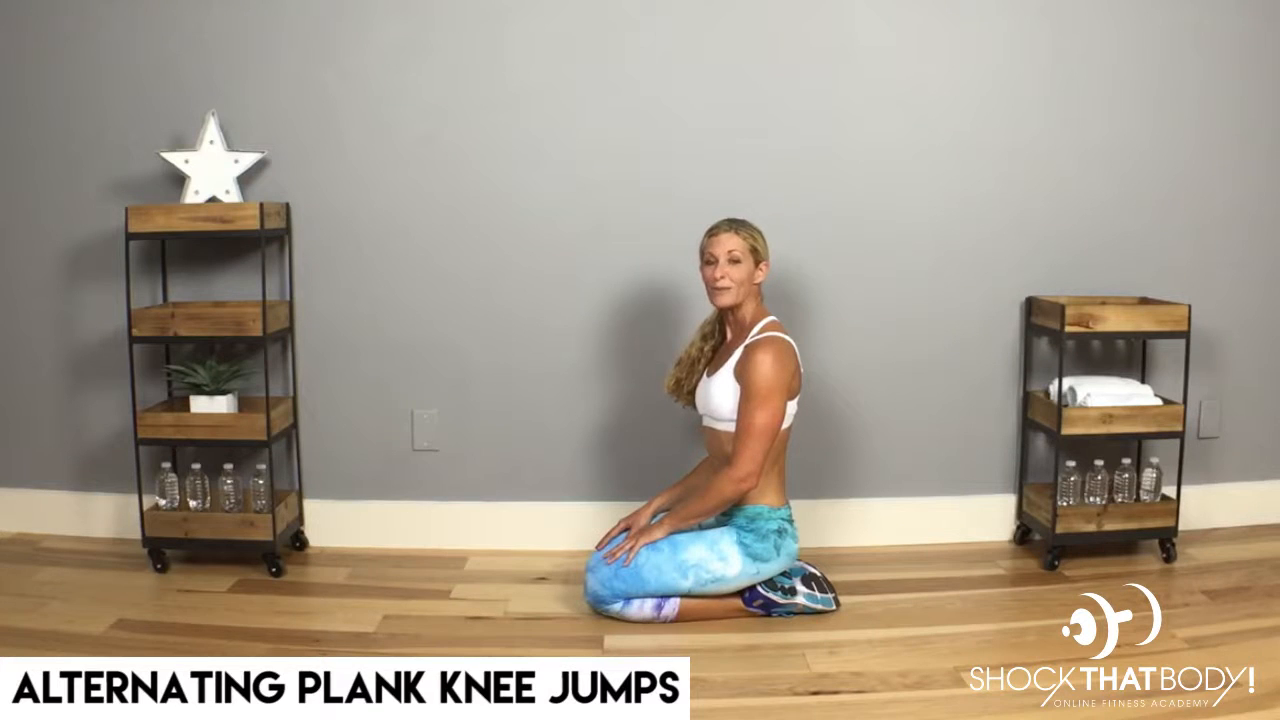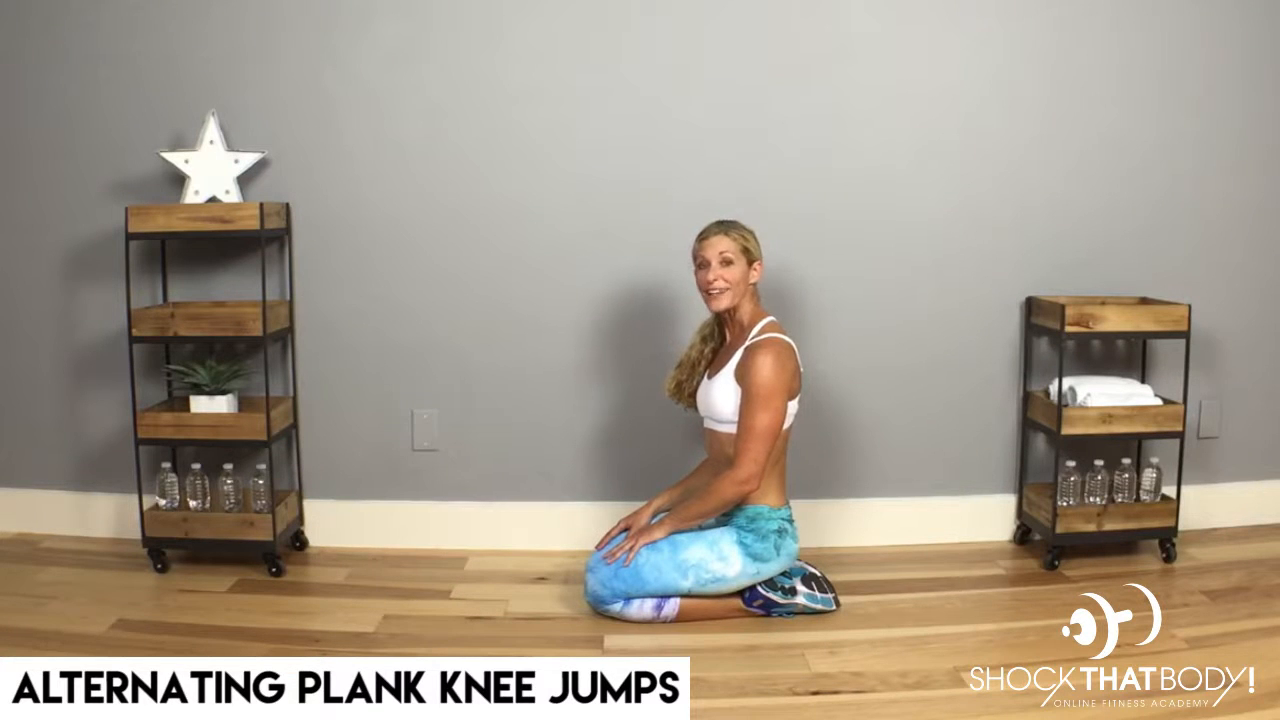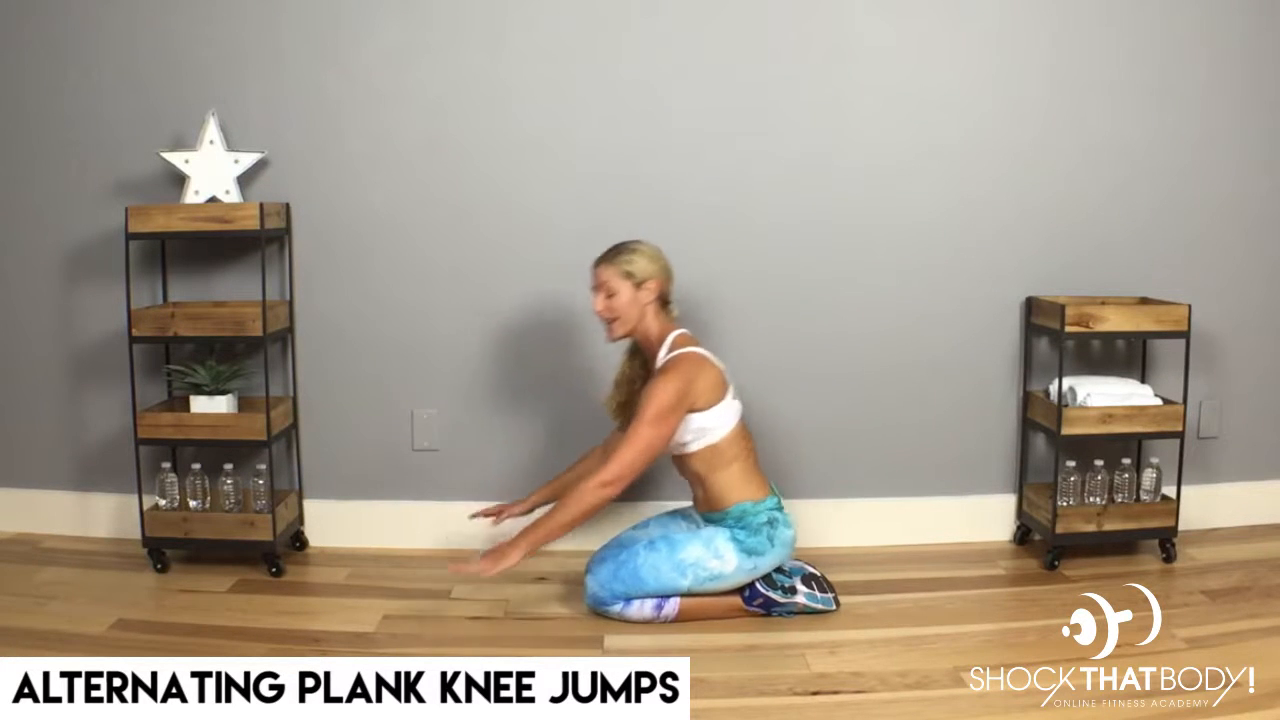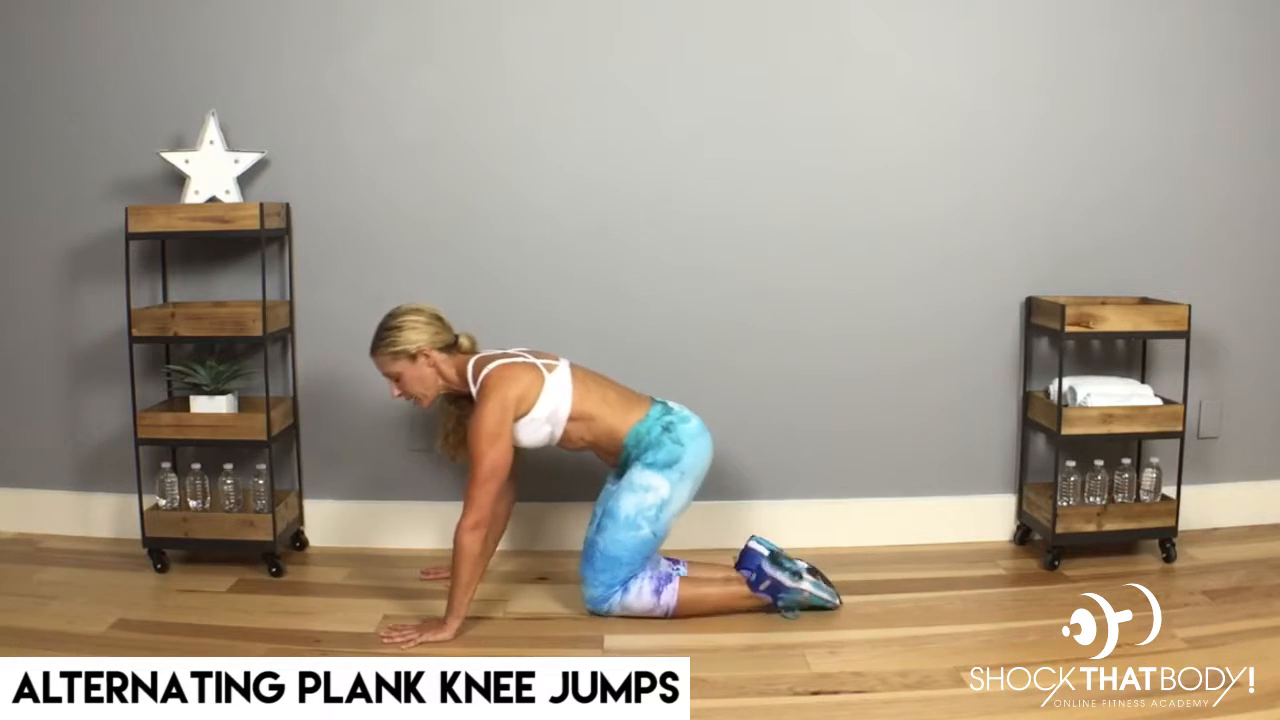
dt=1s
person 1, frame 1
left shoulder: (766, 352)
right shoulder: (724, 340)
left elbow: (742, 474)
left wrist: (664, 524)
right wrist: (654, 507)
left hip: (755, 533)
right hip: (726, 518)
left knee: (604, 584)
right knee: (606, 559)
left ankle: (760, 599)
right ankle: (771, 578)
person 1, frame 2
left shoulder: (766, 353)
right shoulder: (722, 342)
left elbow: (745, 476)
left wrist: (664, 525)
right wrist: (653, 507)
left hip: (756, 533)
right hip: (727, 519)
left knee: (604, 584)
right knee: (608, 558)
left ankle: (759, 598)
right ankle: (770, 577)
person 1, frame 3
left shoulder: (680, 371)
right shoulder: (652, 358)
left elbow: (610, 479)
right elbow: (612, 450)
left wrist: (519, 546)
right wrist: (530, 501)
left hip: (748, 532)
right hip: (713, 521)
left knee: (605, 587)
right knee: (605, 566)
left ankle: (758, 596)
right ankle: (758, 573)
person 1, frame 4
left shoulder: (492, 398)
right shoulder: (487, 375)
left elbow: (474, 522)
right elbow: (502, 492)
left wrist: (449, 622)
right wrist: (471, 567)
left hip: (667, 445)
right hip: (657, 444)
left knee: (604, 593)
right knee: (611, 571)
left ankle: (766, 586)
right ankle: (753, 570)
